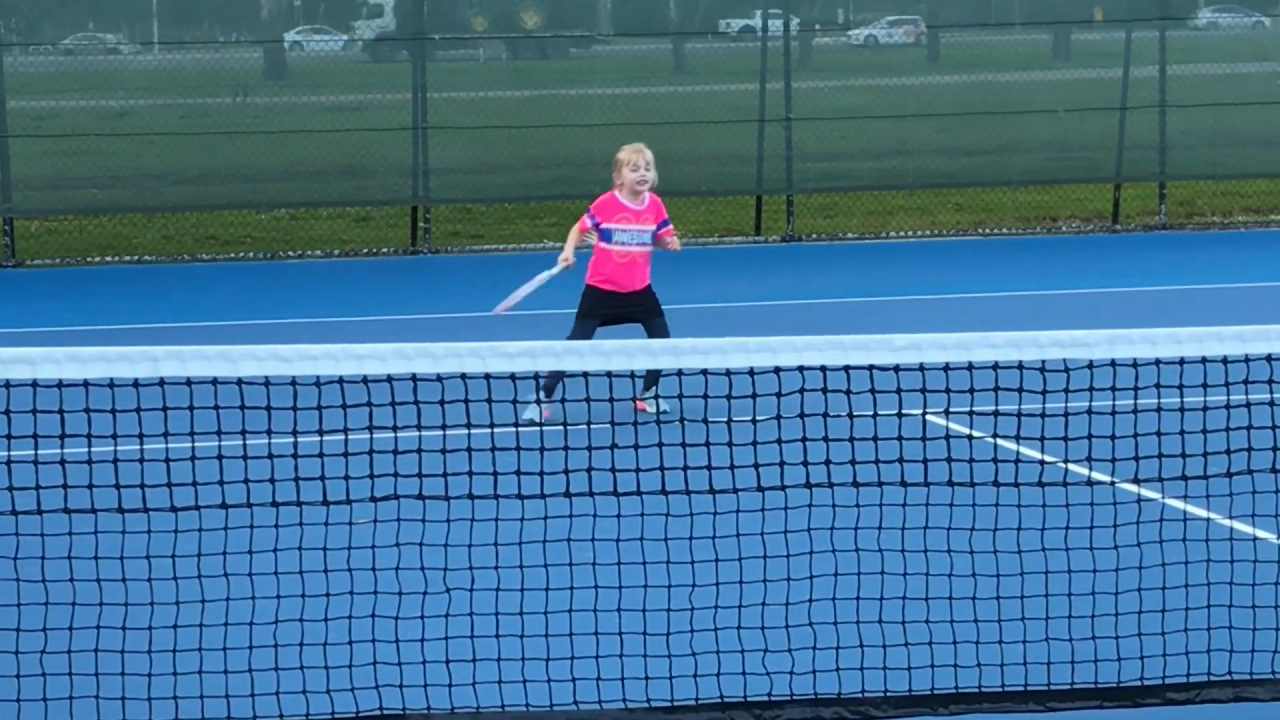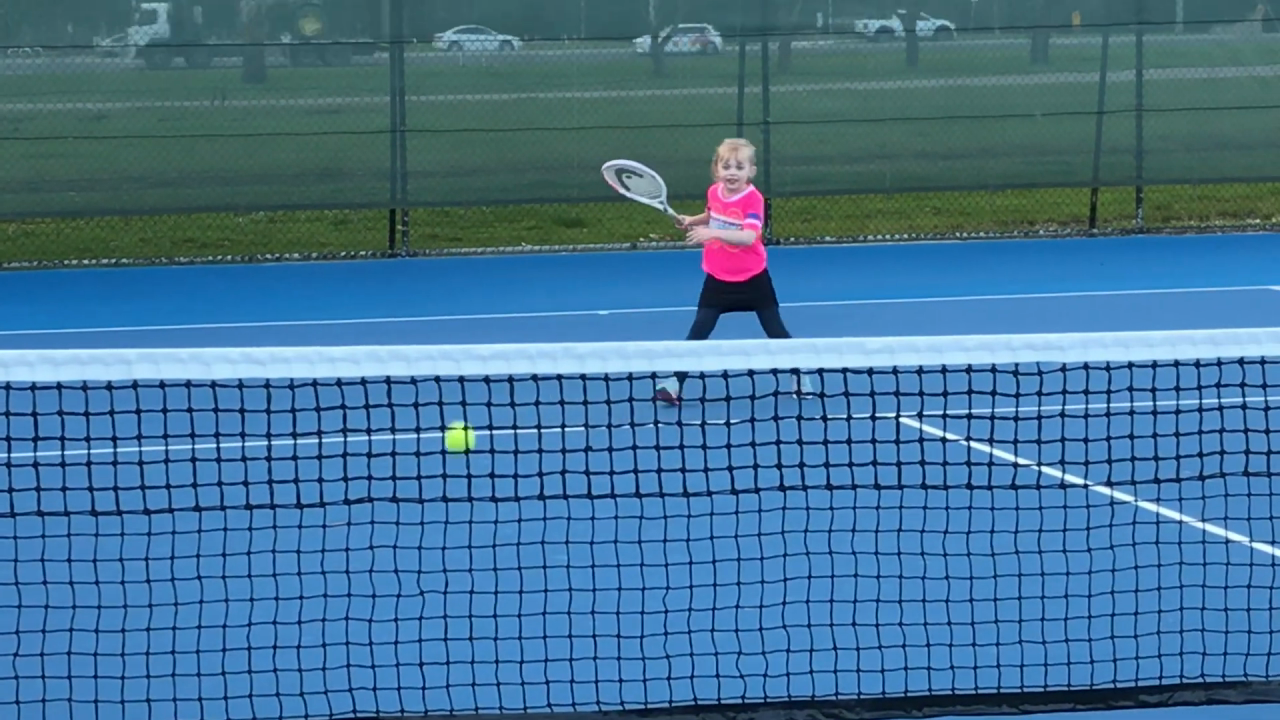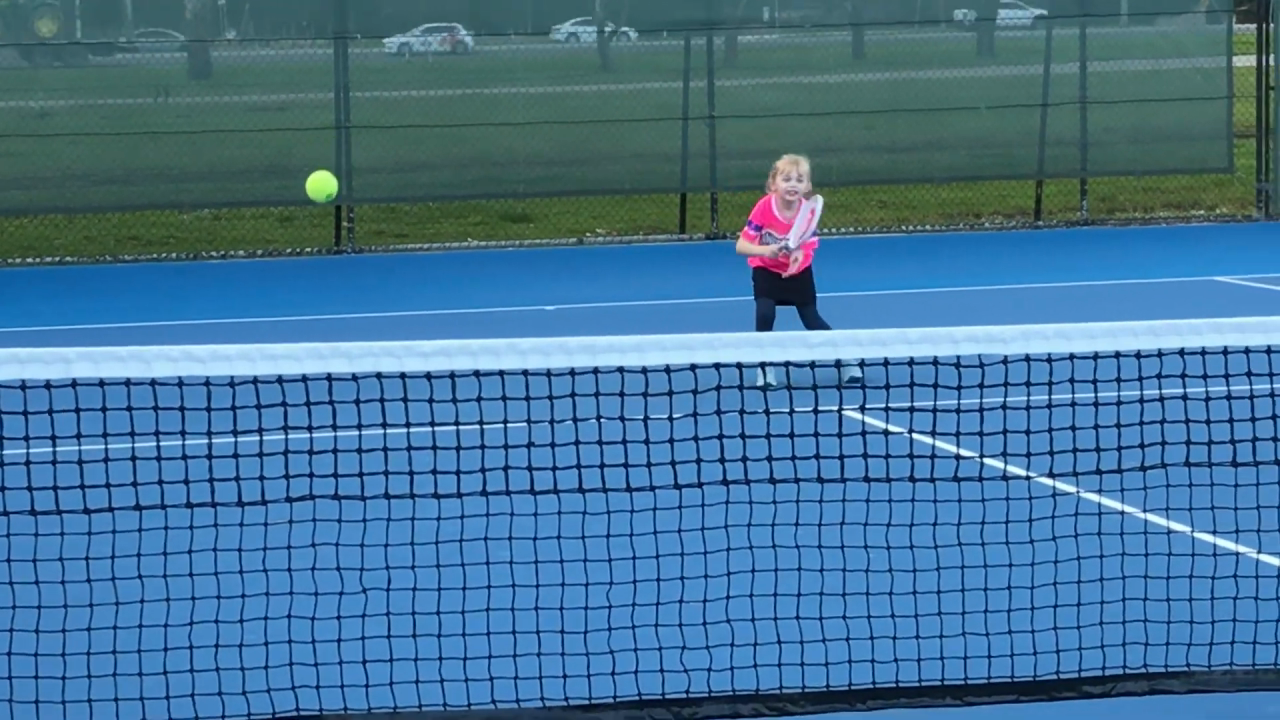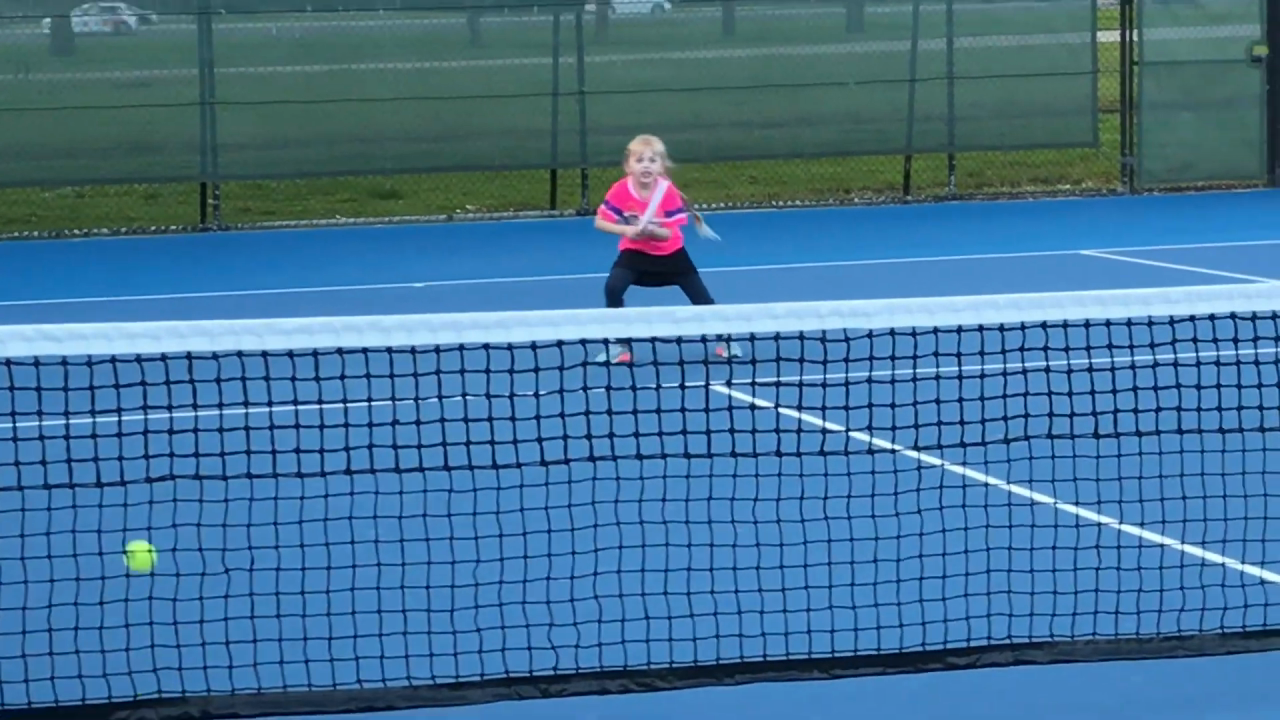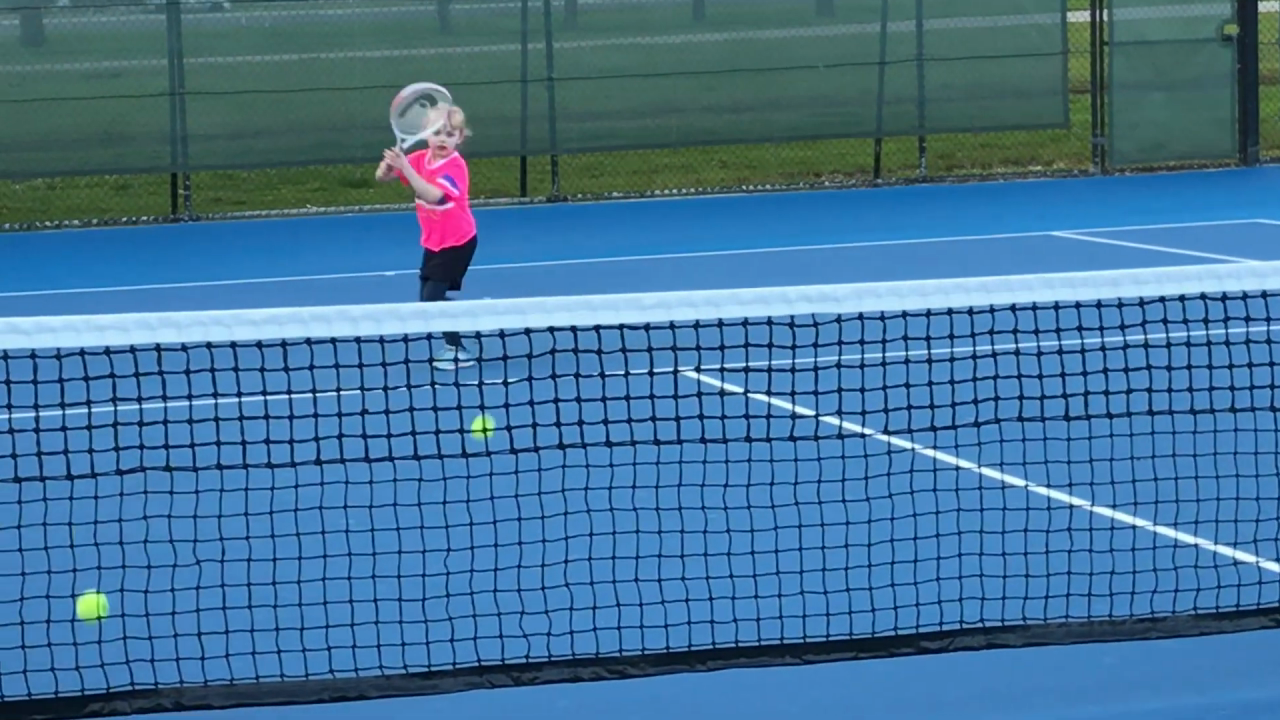
dt=0.5s
person 1, frame 1
left shoulder: (655, 205)
right shoulder: (606, 203)
left elbow: (666, 236)
right elbow: (580, 228)
left wrist: (672, 243)
right wrist: (567, 252)
left hip: (637, 286)
right hip: (601, 285)
left knee: (661, 338)
right knee: (575, 342)
left ankle: (648, 393)
right ankle: (541, 399)
person 1, frame 2
left shoulder: (753, 199)
right shoulder: (715, 191)
left elbow: (749, 238)
left wrist: (718, 233)
right wrist: (690, 222)
left hip: (752, 275)
right hip: (717, 275)
left knee: (773, 328)
right knee: (700, 328)
left ankle: (800, 374)
right ankle: (675, 381)
person 1, frame 3
right shoulder: (763, 208)
left elbow: (806, 250)
right elbow: (741, 245)
left wrist: (797, 260)
right wrist: (765, 250)
left hip: (798, 271)
right hip: (767, 270)
left knee: (812, 320)
right knee: (765, 314)
left ankle: (846, 363)
right ankle: (764, 367)
person 1, frame 4
left shoulder: (669, 192)
right shoulder: (619, 191)
left elbow: (672, 231)
right elbow: (601, 222)
left wrist: (651, 230)
right wrist: (628, 230)
left hip: (670, 251)
right hip: (635, 250)
left knee: (700, 297)
right knee: (613, 287)
left ankle: (724, 339)
right ankle: (620, 344)
person 1, frame 5
left shoulder: (456, 166)
right shoulder: (419, 159)
left elbow: (432, 197)
right elbow: (382, 177)
left wrist: (406, 172)
right wrist: (388, 165)
left hip: (457, 243)
right hip: (432, 242)
left knee: (432, 296)
right knee: (428, 298)
left ankle: (458, 349)
